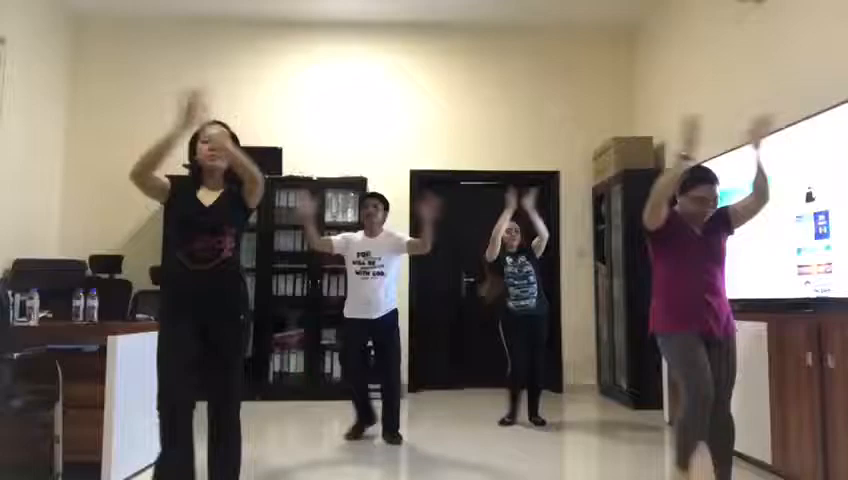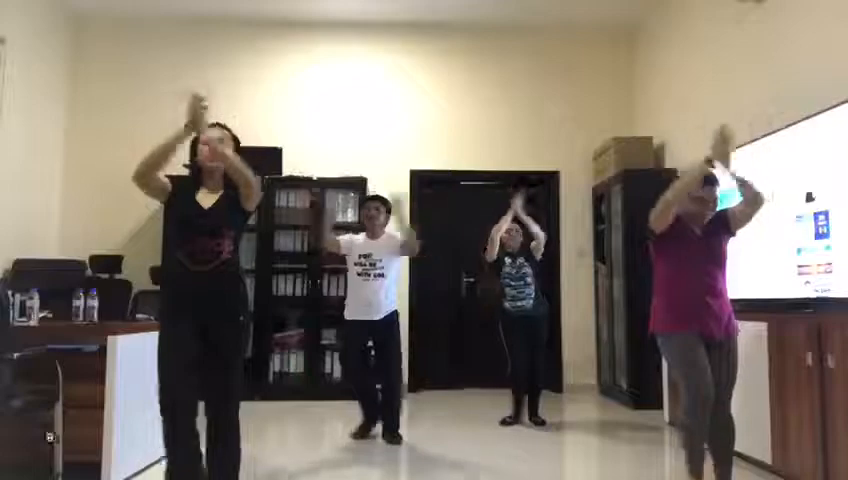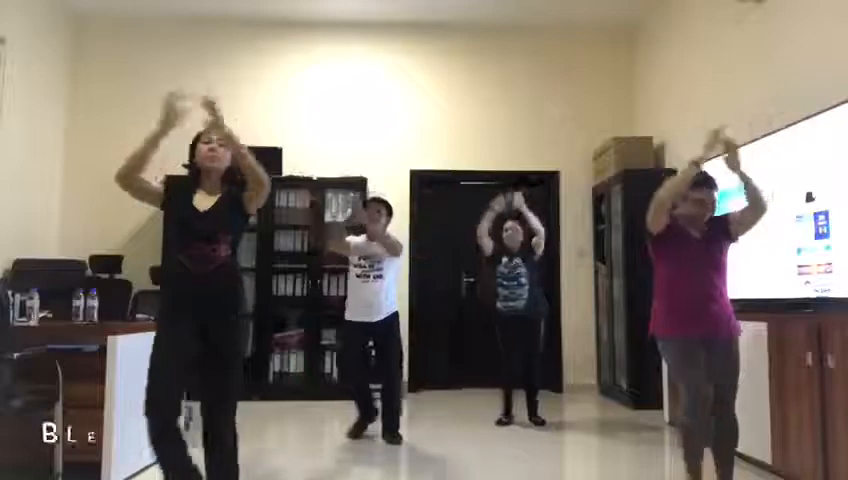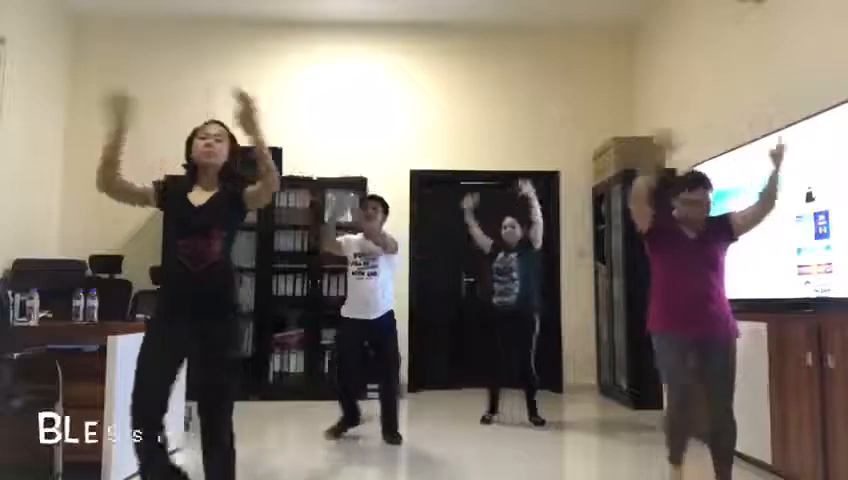
dt=0.1s
person 1, frame 1
left shoulder: (242, 195)
right shoulder: (175, 192)
left elbow: (256, 178)
right elbow: (139, 173)
left wrist: (224, 140)
right wrist: (183, 128)
left hip: (226, 311)
right hip: (179, 310)
left knee: (225, 408)
right knee: (174, 405)
person 1, frame 2
left shoulder: (240, 199)
right shoulder: (176, 193)
left elbow: (251, 183)
right elbow: (141, 175)
left wrist: (223, 146)
right wrist: (186, 131)
left hip: (225, 311)
right hip: (179, 311)
left knee: (224, 408)
right knee: (176, 405)
person 1, frame 3
left shoulder: (240, 199)
right shoulder: (174, 195)
left elbow: (260, 184)
right elbow: (125, 178)
left wrist: (230, 136)
right wrist: (163, 129)
left hip: (223, 313)
right hip: (177, 311)
left knee: (219, 411)
right knee: (160, 407)
person 1, frame 4
left shoulder: (237, 197)
right shoulder: (170, 192)
left elbow: (271, 184)
right elbow: (109, 184)
left wrist: (254, 132)
right wrist: (118, 130)
left hip: (217, 311)
right hip: (171, 309)
left knee: (216, 410)
right knee: (145, 405)
person 2, frame 1
left shoulder: (721, 222)
right shoulder: (661, 225)
left elbow: (760, 197)
right elbow: (657, 195)
left wrist: (757, 150)
right wrist: (686, 154)
left hip: (719, 326)
right hip: (676, 327)
left knee: (721, 405)
right knee: (699, 393)
person 2, frame 2
left shoulder: (720, 225)
right shoulder: (665, 227)
left elbow: (755, 202)
right elbow: (670, 200)
left wrist: (729, 167)
right wrist: (709, 159)
left hip: (721, 328)
right hip: (677, 328)
left knee: (721, 407)
right knee: (700, 395)
person 2, frame 3
left shoulder: (721, 228)
right shoulder: (662, 229)
left elbow: (758, 207)
right elbow: (660, 200)
left wrist: (737, 170)
right wrist: (701, 157)
left hip: (720, 330)
right hip: (675, 330)
left knee: (725, 407)
right knee: (698, 398)
person 2, frame 4
left shoulder: (721, 228)
right shoulder: (658, 228)
left elbow: (765, 205)
right elbow: (638, 198)
left wrist: (776, 170)
left hip: (717, 330)
right hip: (671, 330)
left knee: (722, 407)
right knee: (681, 397)
person 3, frame 1
left shoulder: (394, 240)
right shoulder: (349, 240)
left elbow: (423, 247)
right elbow: (318, 244)
left wrist: (427, 221)
right wrist: (308, 218)
left hip: (385, 316)
right hip: (355, 316)
left knee: (390, 372)
right knee: (352, 370)
left ankle: (391, 427)
right ankle: (364, 417)
person 3, frame 2
left shoulder: (394, 242)
right shoulder: (352, 242)
left elbow: (414, 248)
right elbow: (328, 243)
left wrist: (403, 220)
right wrist: (328, 218)
left hip: (385, 317)
right hip: (355, 318)
left knee: (391, 373)
right knee: (354, 370)
left ankle: (391, 427)
right ankle: (371, 416)
person 3, frame 3
left shoulder: (391, 243)
right shoulder: (354, 243)
left elbow: (393, 249)
right elbow: (334, 245)
left wrist: (368, 225)
right wrist: (345, 223)
left hip: (386, 318)
right hip: (355, 319)
left knee: (391, 373)
right knee: (352, 371)
left ankle: (390, 427)
right ankle: (366, 413)
person 3, frame 4
left shoulder: (387, 240)
right shoulder: (350, 241)
left elbow: (389, 246)
right elbow: (327, 245)
left wrist: (365, 225)
right wrist: (333, 218)
left hip: (382, 317)
right hip: (351, 317)
left knee: (388, 372)
right knee: (343, 369)
left ankle: (390, 427)
right ankle: (350, 416)
person 4, frame 1
left shoulder: (531, 252)
right shoulder: (497, 256)
left elbow: (544, 234)
right elbow: (495, 235)
left wrist: (530, 209)
right wrist: (509, 209)
left hip: (537, 316)
right hip: (511, 318)
left knee: (537, 364)
right knee: (517, 363)
left ankle: (534, 412)
right ankle: (512, 411)
person 4, frame 2
left shoulder: (531, 254)
right shoulder: (496, 256)
left elbow: (541, 237)
right elbow: (493, 236)
left wrist: (522, 214)
right wrist: (511, 212)
left hip: (536, 317)
right hip: (511, 319)
left knee: (537, 365)
right knee: (517, 364)
left ankle: (534, 412)
right ankle: (516, 412)
person 4, frame 3
left shoulder: (531, 252)
right shoulder: (497, 254)
left elbow: (540, 231)
right elbow: (481, 235)
left wrist: (522, 208)
right wrist: (494, 210)
left hip: (531, 317)
right hip: (505, 318)
left knee: (532, 365)
right knee: (510, 364)
left ankle: (533, 411)
right ankle: (507, 411)
person 4, frame 4
left shoulder: (530, 248)
right shoulder: (495, 249)
left elbow: (537, 223)
right elbow: (475, 230)
left wrist: (531, 196)
right wrist: (468, 210)
left hip: (526, 313)
right hip: (500, 314)
left knee: (527, 362)
right knee: (497, 360)
left ankle: (532, 410)
right ankle: (491, 409)
